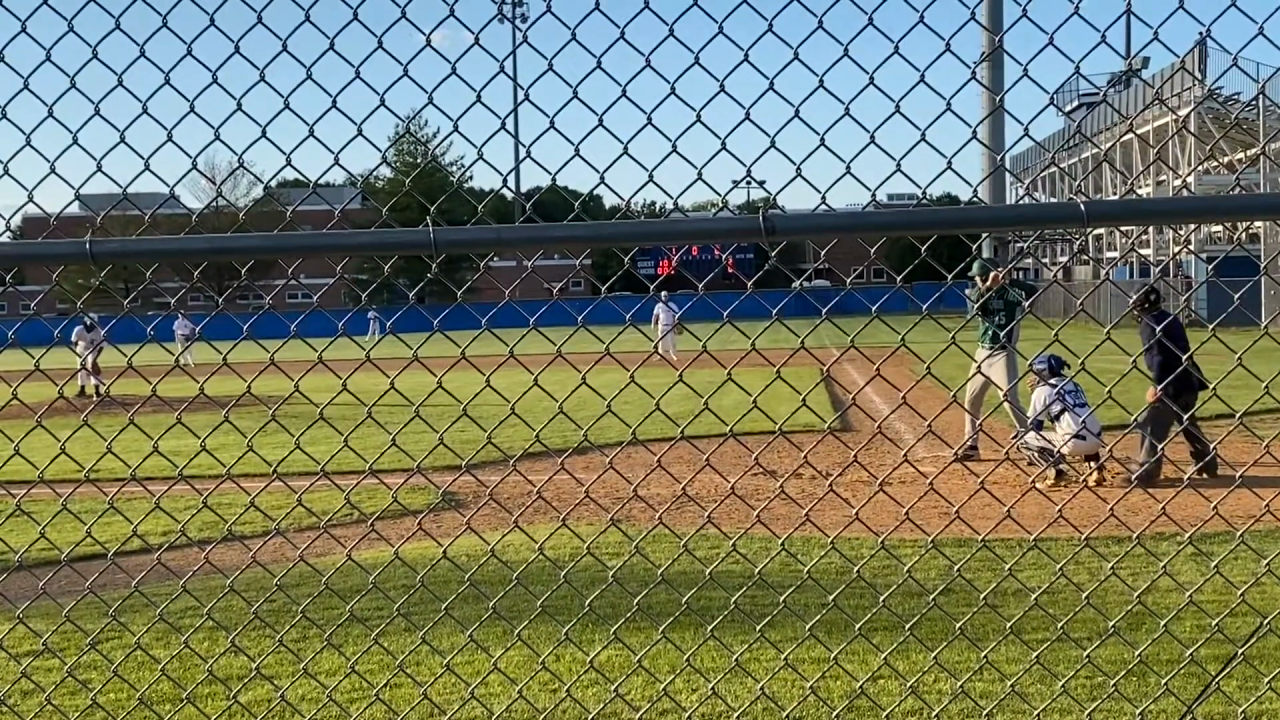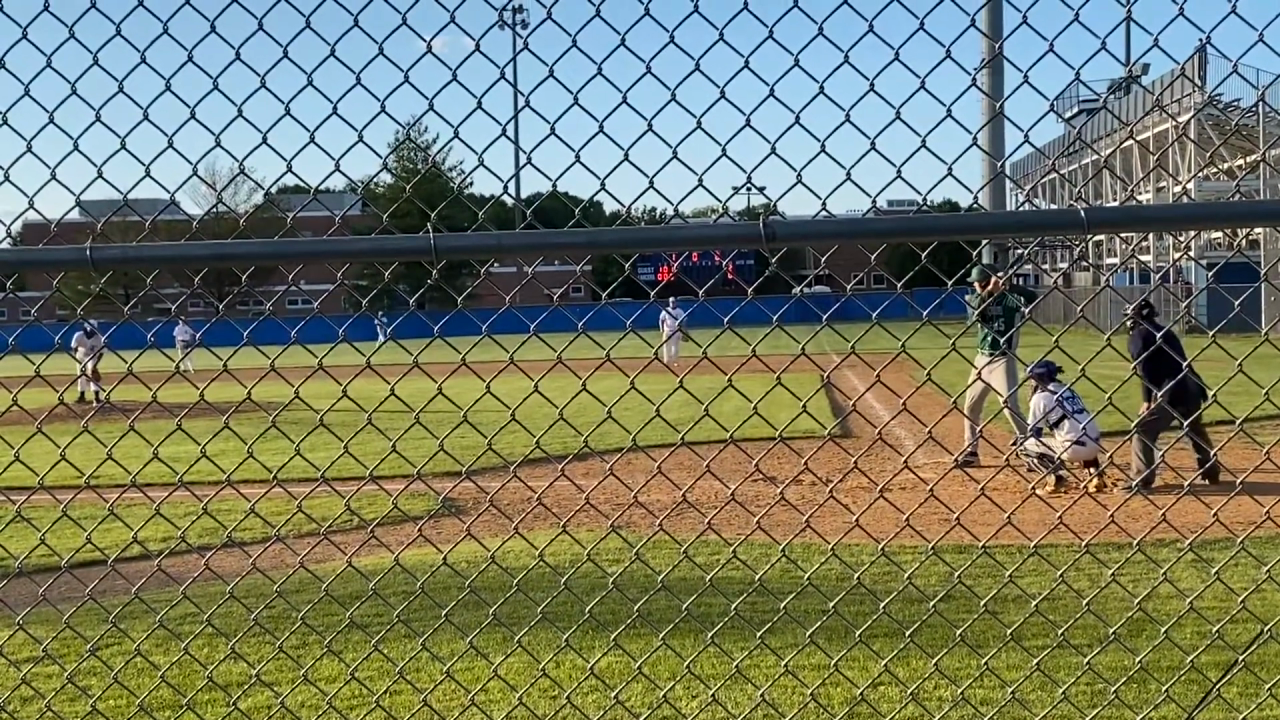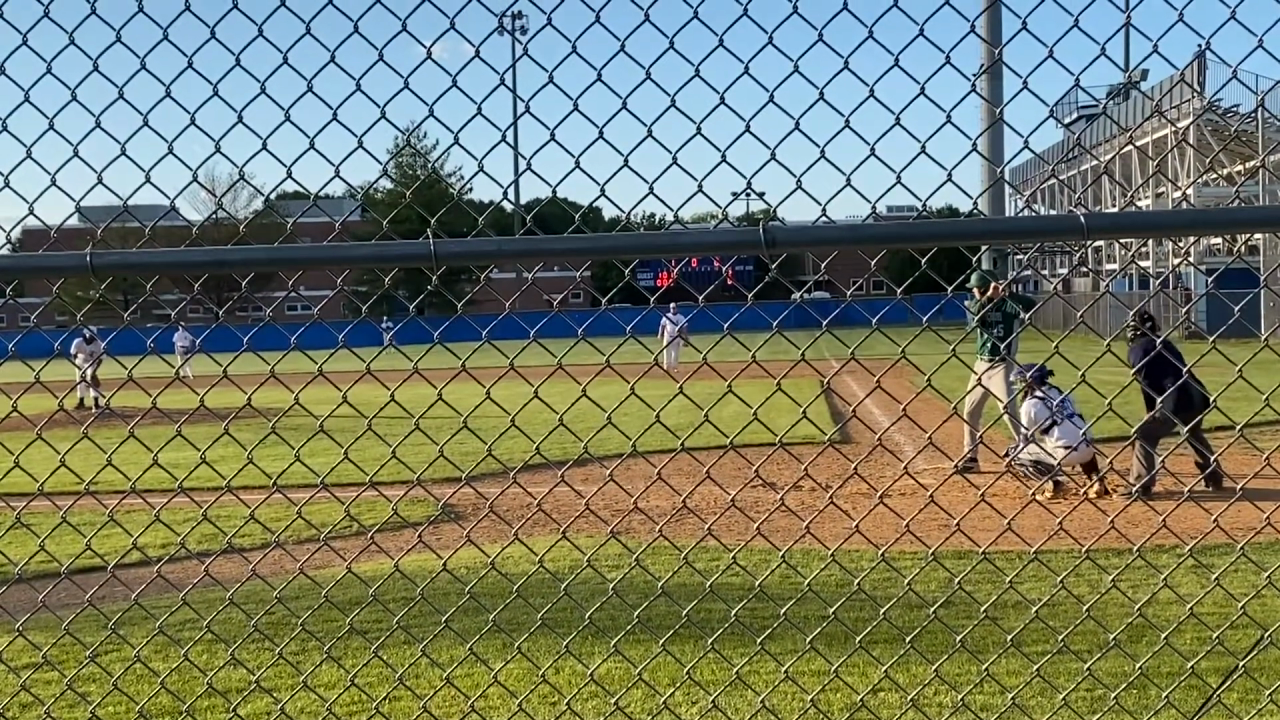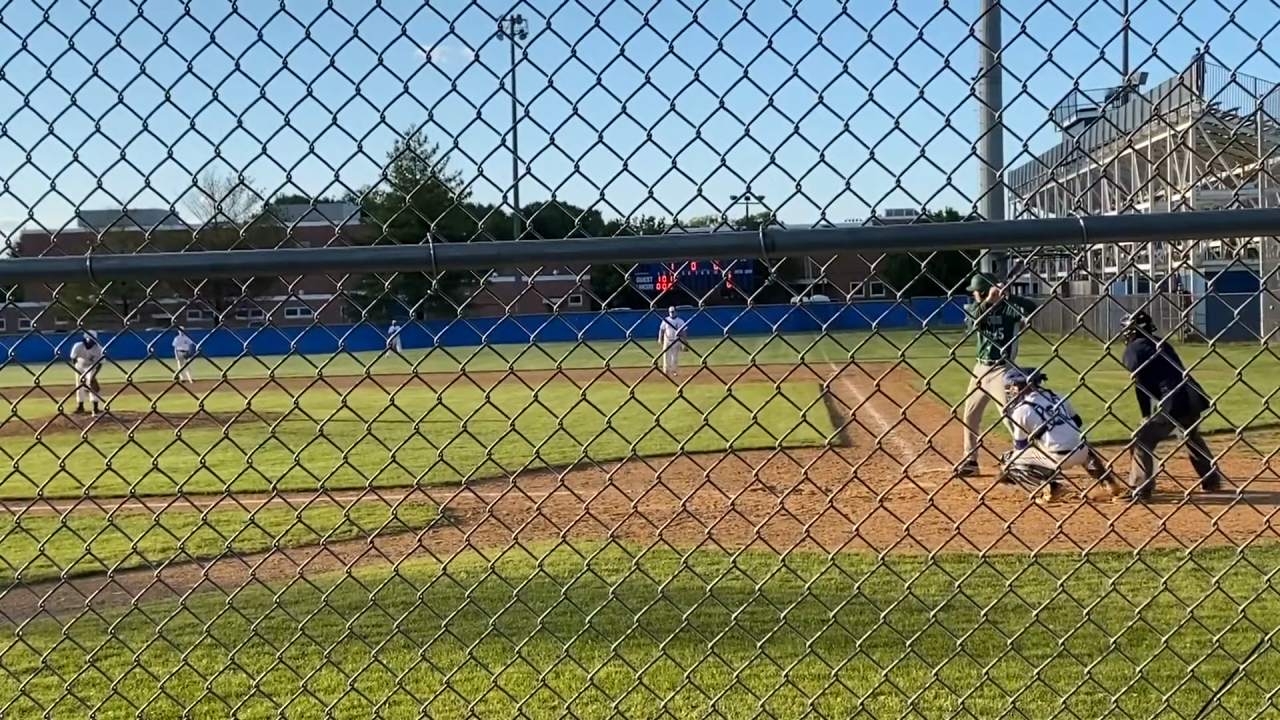
dt=0.5s
person 1, frame 1
left shoulder: (1011, 292)
right shoulder: (979, 293)
left elbow: (1032, 292)
right elbow: (974, 304)
left wrist: (1008, 281)
right wrist: (988, 287)
left hip: (1003, 353)
right hip: (983, 352)
left knee: (1010, 399)
right knee: (971, 400)
right ankle: (971, 446)
person 1, frame 2
left shoulder: (1010, 298)
right shoulder: (978, 298)
left elbow: (1032, 298)
right elbow: (974, 312)
left wrist: (1008, 286)
right wrist: (990, 291)
left hip: (1003, 360)
right hip: (982, 358)
left knee: (1010, 406)
right knee: (971, 405)
right ankle: (971, 452)
person 1, frame 3
left shoulder: (1009, 304)
right shoulder: (978, 304)
left elbow: (1031, 306)
right elbow: (974, 317)
left wrist: (1007, 293)
right wrist: (989, 297)
left hip: (1002, 366)
right hip: (981, 364)
left knee: (1009, 412)
right knee: (970, 411)
right ankle: (970, 458)
person 1, frame 4
left shoulder: (1009, 307)
right shoulder: (978, 307)
left elbow: (1032, 308)
right elbow: (973, 320)
left wrist: (1007, 296)
right wrist: (988, 302)
left hip: (1002, 369)
right hip: (981, 367)
right knee: (970, 415)
right ankle: (970, 461)
person 2, frame 1
left shoulder: (1150, 323)
right shoulder: (1170, 319)
left elbow: (1159, 356)
right elbow: (1177, 351)
left wrist: (1155, 386)
left hip: (1173, 382)
right hip: (1188, 378)
left knee: (1152, 424)
right knee: (1188, 423)
left ankle: (1145, 474)
right ankle: (1208, 465)
person 2, frame 2
left shoulder: (1138, 337)
right shoulder: (1165, 332)
left elbow: (1145, 371)
right elbow: (1177, 363)
left wrist: (1147, 401)
left hip: (1171, 392)
right hip: (1192, 387)
left knee: (1143, 431)
right knee: (1196, 430)
left ankle: (1141, 482)
right ankle: (1211, 472)
person 2, frame 3
left shoulder: (1137, 349)
right shoulder: (1165, 344)
left elbow: (1146, 382)
left wrist: (1151, 412)
left hip: (1175, 400)
right hip: (1196, 396)
left knee: (1144, 436)
right knee: (1195, 435)
left ankle: (1140, 487)
right ankle: (1214, 478)
person 2, frame 4
left shoulder: (1132, 351)
right shoulder: (1161, 344)
left elbow: (1141, 385)
left wrist: (1147, 416)
left hip: (1171, 401)
right hip: (1193, 397)
left knee: (1142, 440)
right knee: (1193, 437)
left ankle: (1139, 490)
right ankle: (1212, 480)
